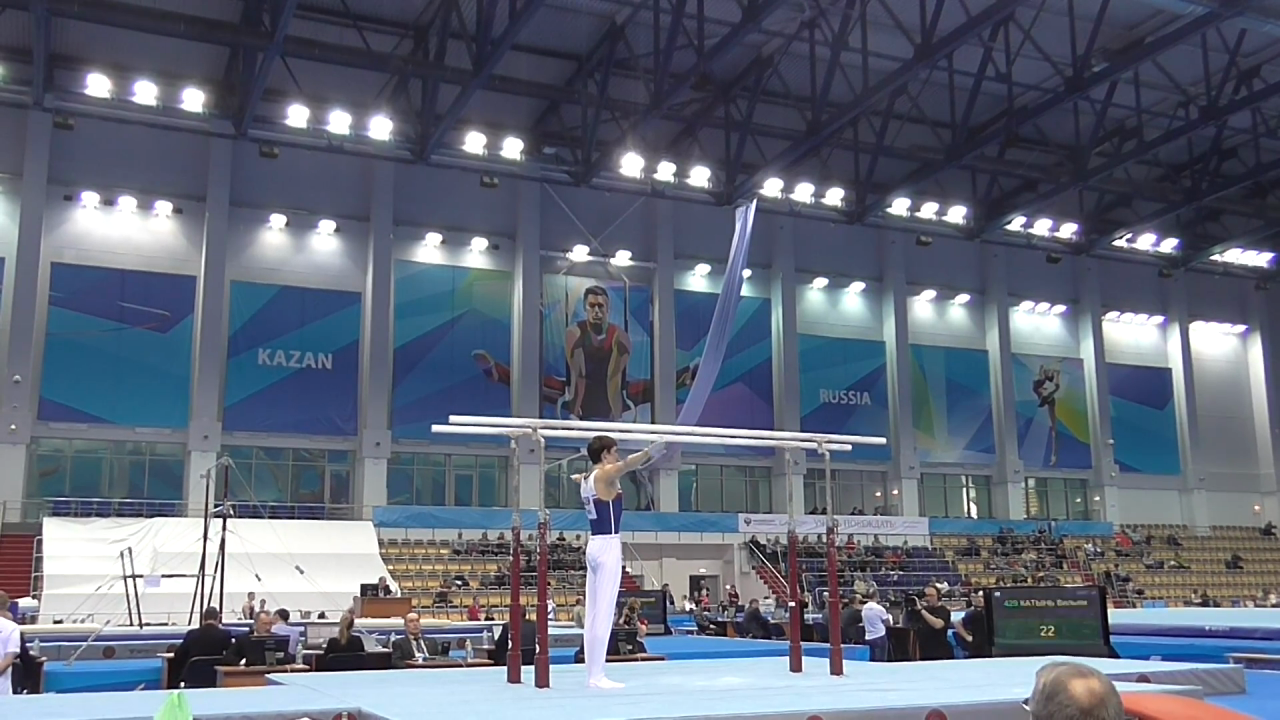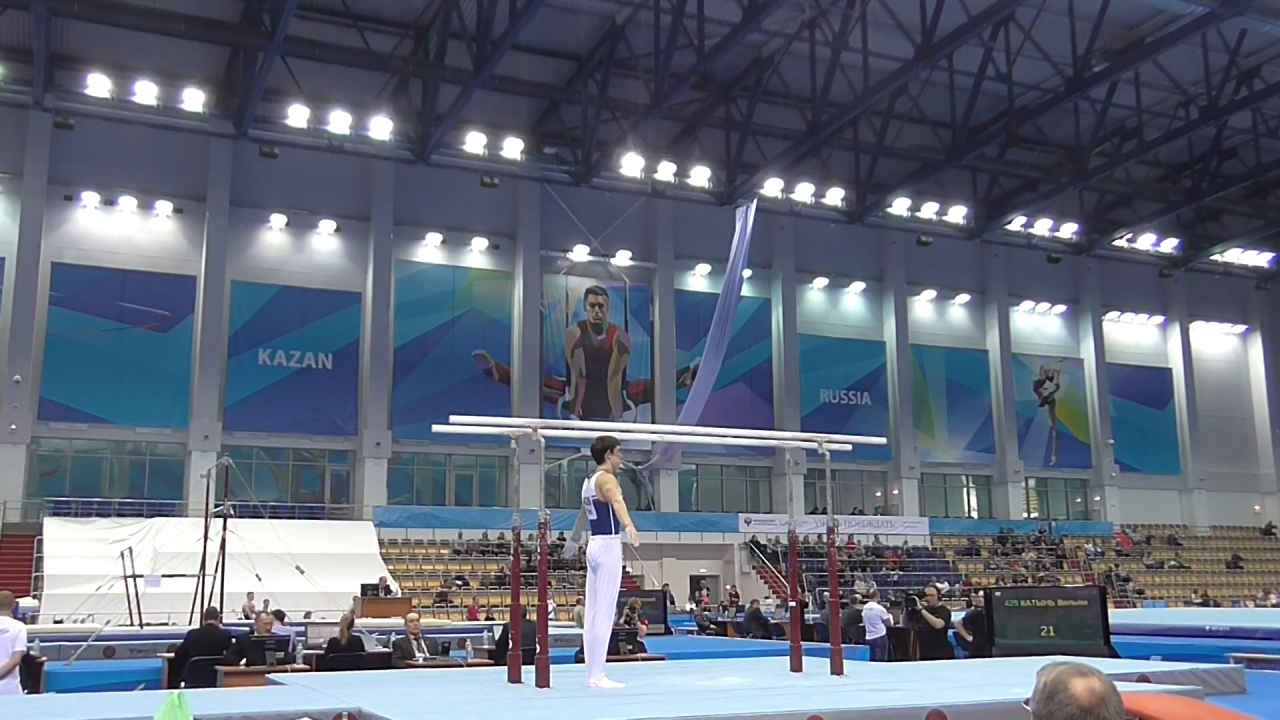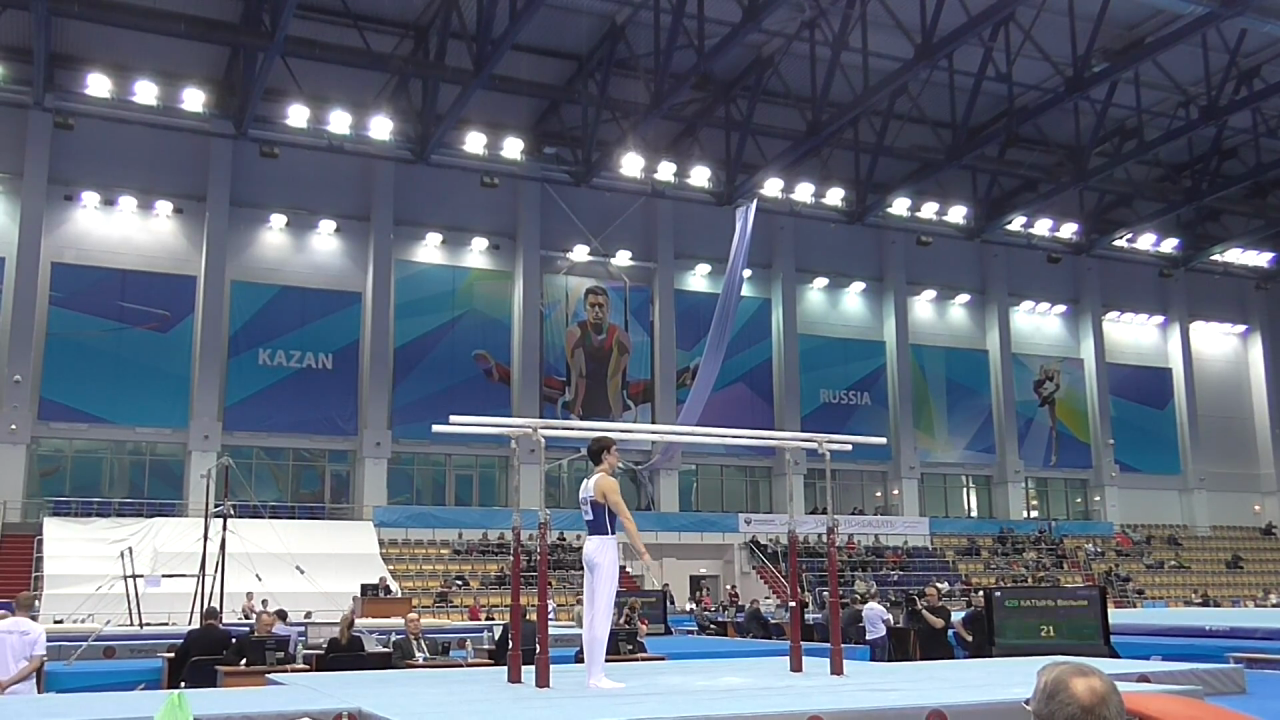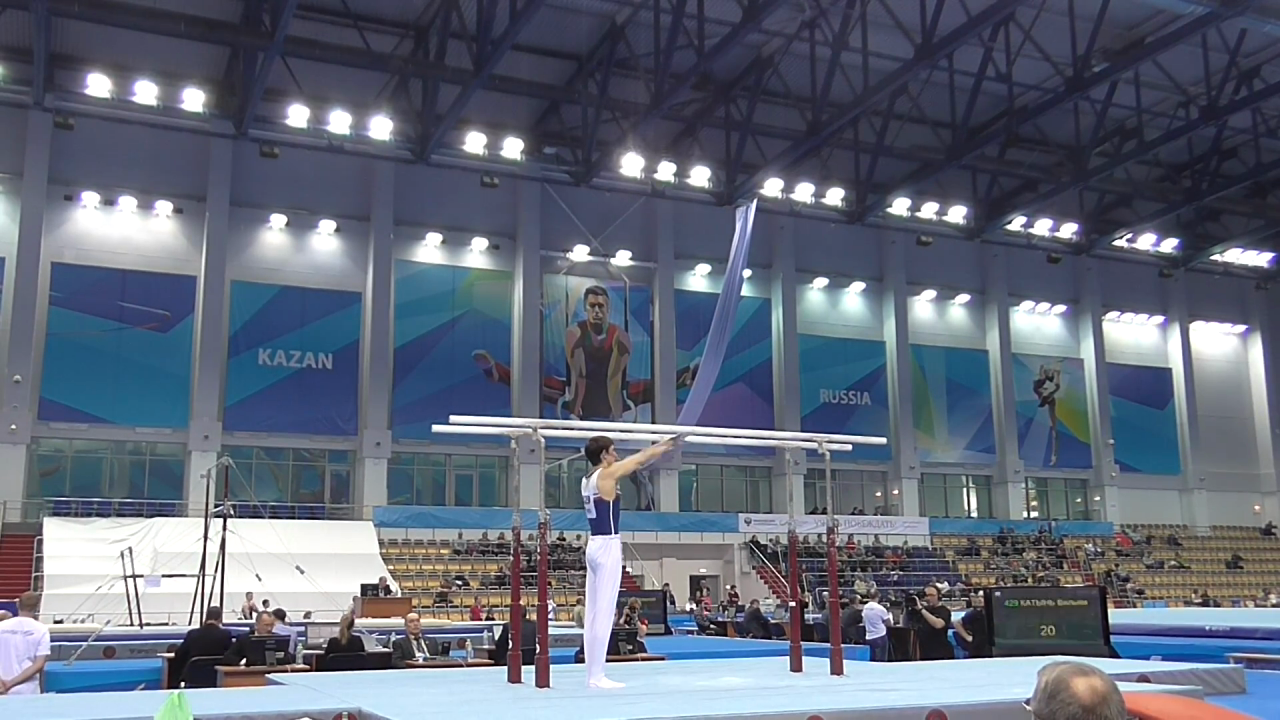
dt=0.5s
person 1, frame 1
left shoulder: (589, 479)
right shoulder: (604, 474)
right elbow: (627, 464)
right wrist: (647, 453)
left hip: (594, 545)
right hip: (608, 546)
left knee: (594, 613)
right knee: (604, 613)
left ankle: (593, 673)
right ankle: (597, 676)
person 1, frame 2
left shoulder: (589, 481)
right shoulder: (605, 478)
left elbow: (583, 514)
right elbow: (617, 501)
left wrist: (574, 538)
right wrist: (629, 525)
left hip: (595, 545)
right hip: (608, 545)
left knee: (594, 613)
right knee: (604, 613)
left ankle: (593, 673)
right ankle: (597, 676)
person 1, frame 3
left shoulder: (587, 483)
right shoulder: (606, 482)
right elbow: (625, 518)
right wrist: (643, 552)
left hip: (591, 546)
right hip: (605, 547)
left knee: (592, 613)
right knee: (602, 615)
left ankle: (593, 673)
right ankle: (597, 676)
person 1, frame 4
left shoulder: (590, 478)
right shoulder: (606, 474)
left elbow: (635, 460)
right elbow: (642, 457)
left wrist: (664, 444)
right wrist: (671, 442)
left hip: (595, 545)
right hip: (608, 546)
left knee: (594, 612)
right knee: (604, 613)
left ankle: (593, 673)
right ankle: (597, 676)
